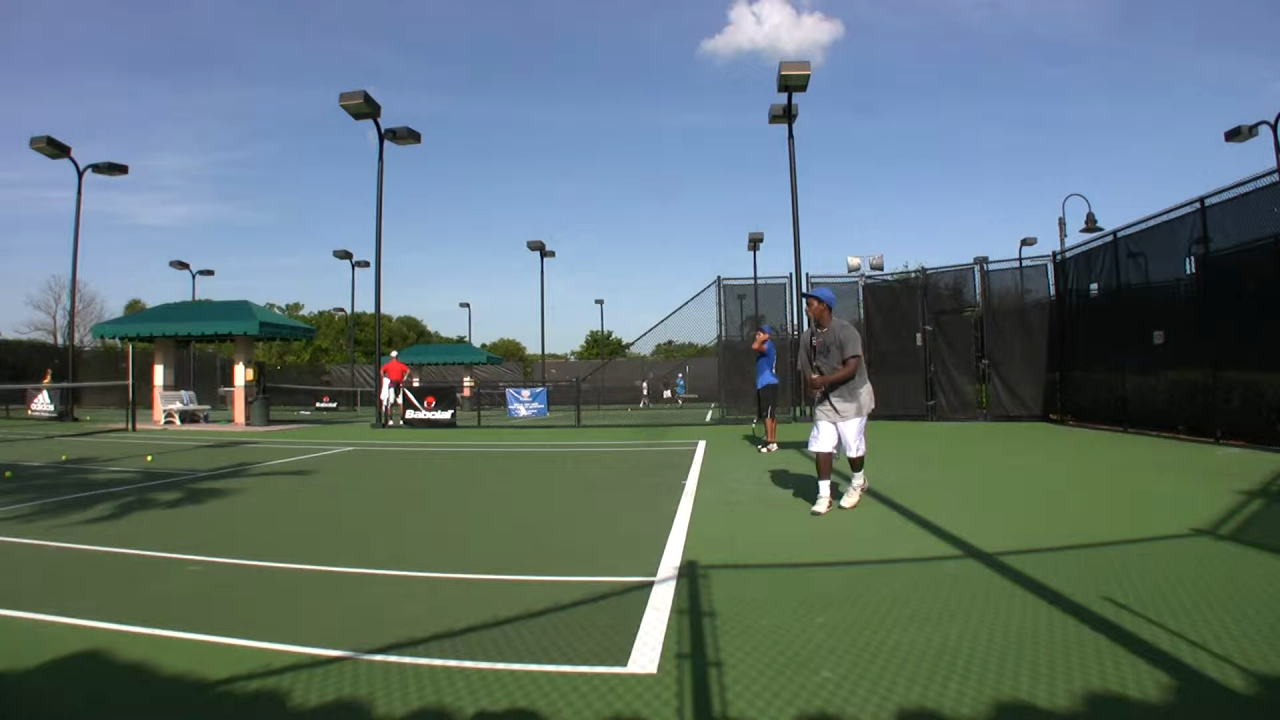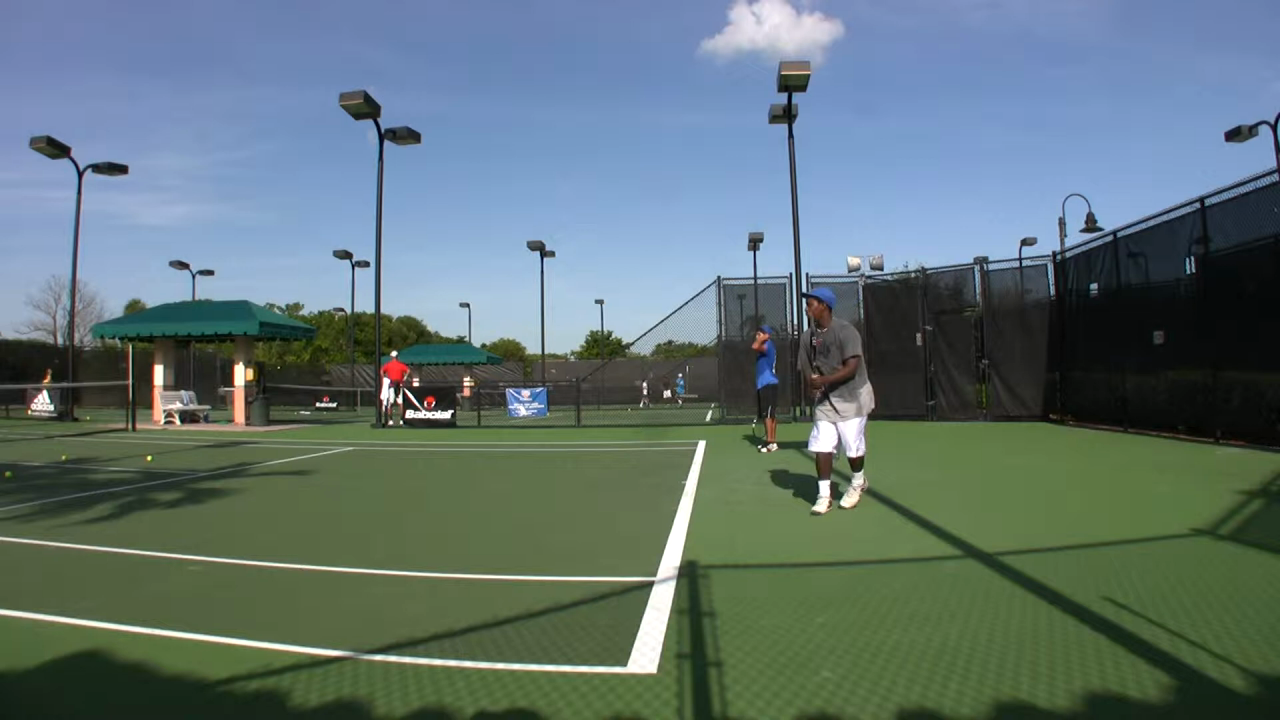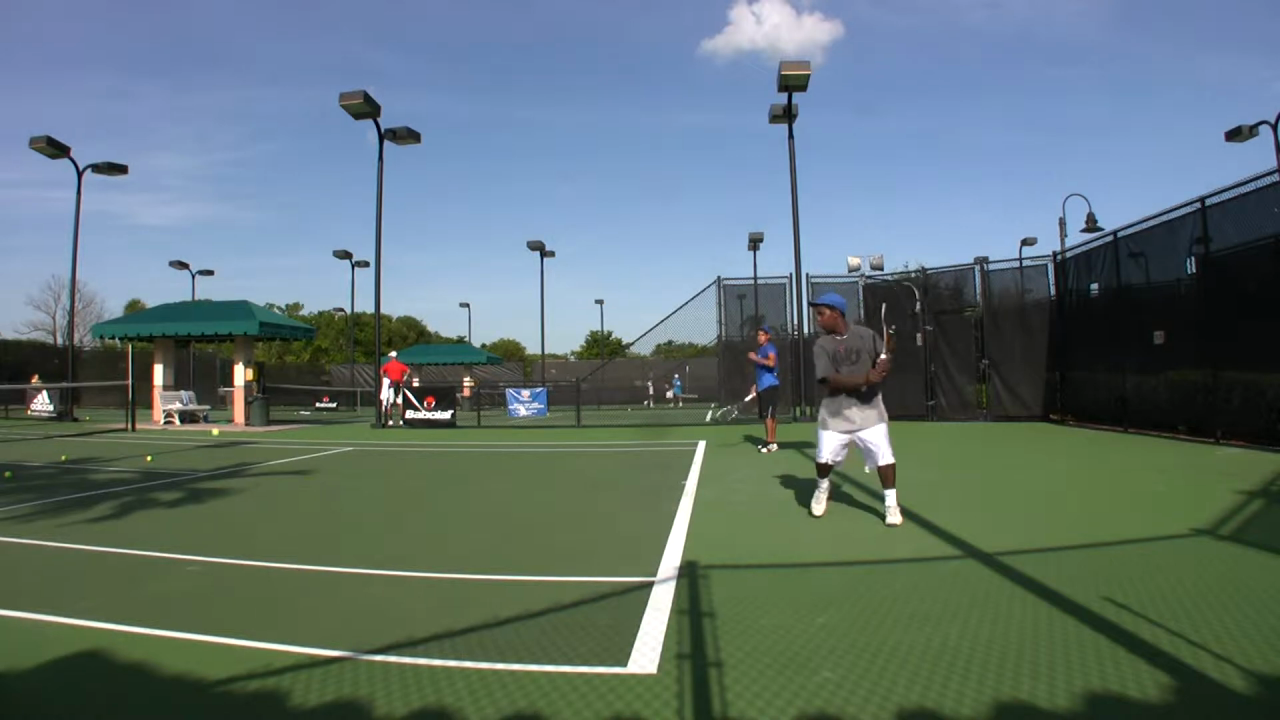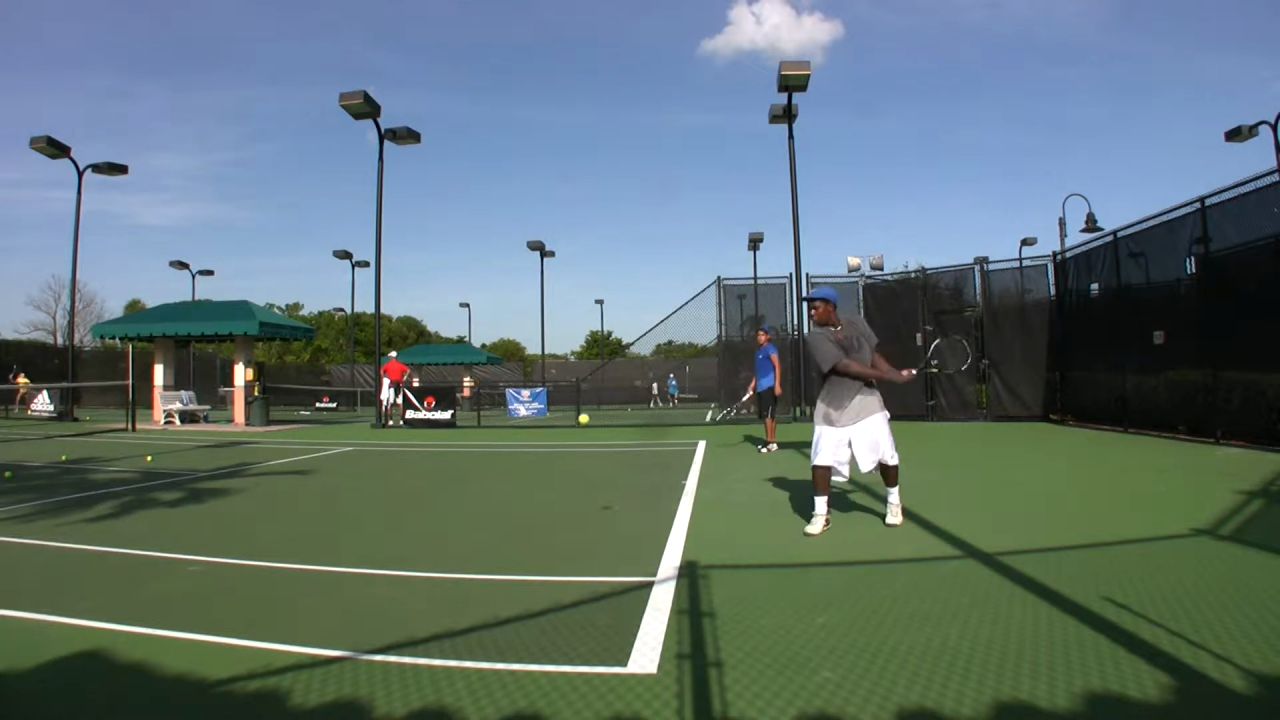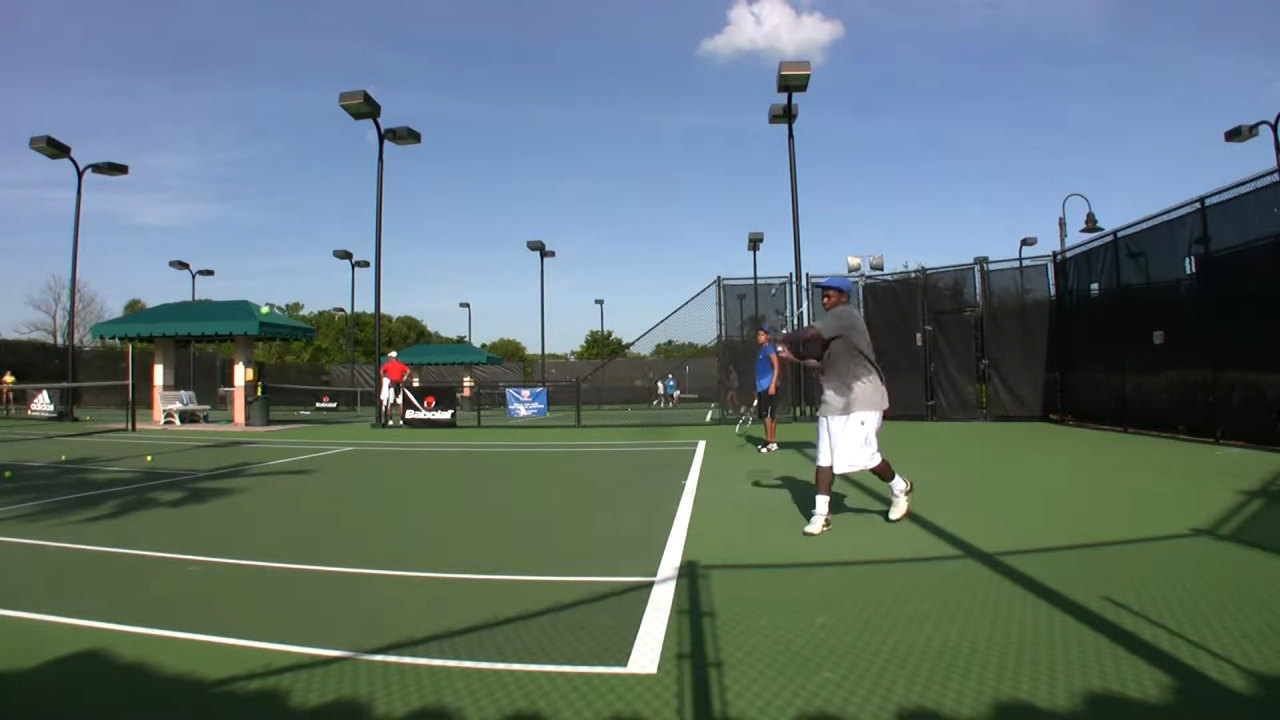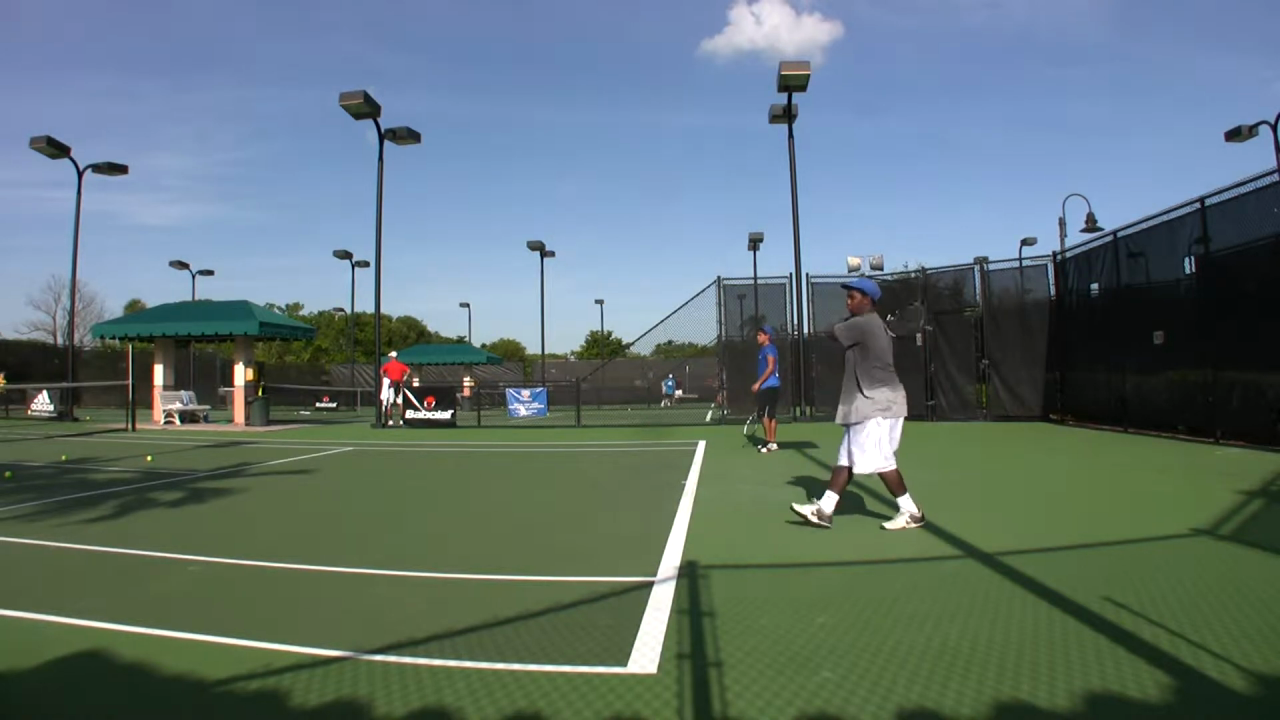
dt=0.3s
person 1, frame 1
left shoulder: (845, 330)
right shoulder: (807, 336)
left elbow: (852, 368)
right elbow: (806, 370)
left wrist: (824, 380)
right wrist: (812, 385)
left hip: (852, 398)
right hip: (825, 400)
left knee: (853, 447)
right knee: (821, 447)
left ankle: (858, 483)
right ankle: (824, 496)
person 1, frame 2
left shoulder: (845, 330)
right shoulder: (807, 336)
left elbow: (852, 367)
right elbow: (806, 370)
left wrist: (824, 380)
right wrist: (812, 385)
left hip: (852, 398)
right hip: (825, 400)
left knee: (853, 447)
right knee: (821, 447)
left ankle: (858, 483)
right ankle: (824, 496)
person 1, frame 3
left shoulder: (866, 335)
right shoulder: (821, 345)
left elbow: (883, 366)
right elbow: (831, 380)
left wrist: (881, 371)
right wrist: (867, 377)
left hip: (869, 408)
right hip: (834, 411)
left knee: (884, 455)
right knee: (824, 457)
left ankle: (891, 505)
right ankle: (822, 487)
person 1, frame 4
left shoulder: (856, 323)
right shoulder: (815, 336)
left elbow: (873, 354)
right elbow: (844, 366)
left wrist: (895, 373)
right wrist: (890, 376)
left hip: (866, 402)
right hip: (832, 408)
left knee: (886, 456)
right knee: (821, 461)
left ankle: (893, 502)
right ankle: (820, 515)
person 1, frame 5
left shoulder: (845, 316)
right shoulder: (835, 320)
left elbow: (808, 334)
right elbow: (825, 366)
left wrist: (786, 339)
right wrist: (797, 358)
left hip: (860, 399)
right hip: (836, 402)
left knee: (863, 455)
right knee: (825, 458)
left ankle: (900, 488)
right ankle: (821, 515)
person 1, frame 6
left shoulder: (863, 324)
right shoulder: (873, 325)
left elbow: (835, 331)
left wrist: (845, 323)
left hip: (880, 405)
right hip: (866, 404)
left knee: (879, 459)
right knee: (846, 457)
left ankle: (910, 512)
right ankle: (823, 509)
